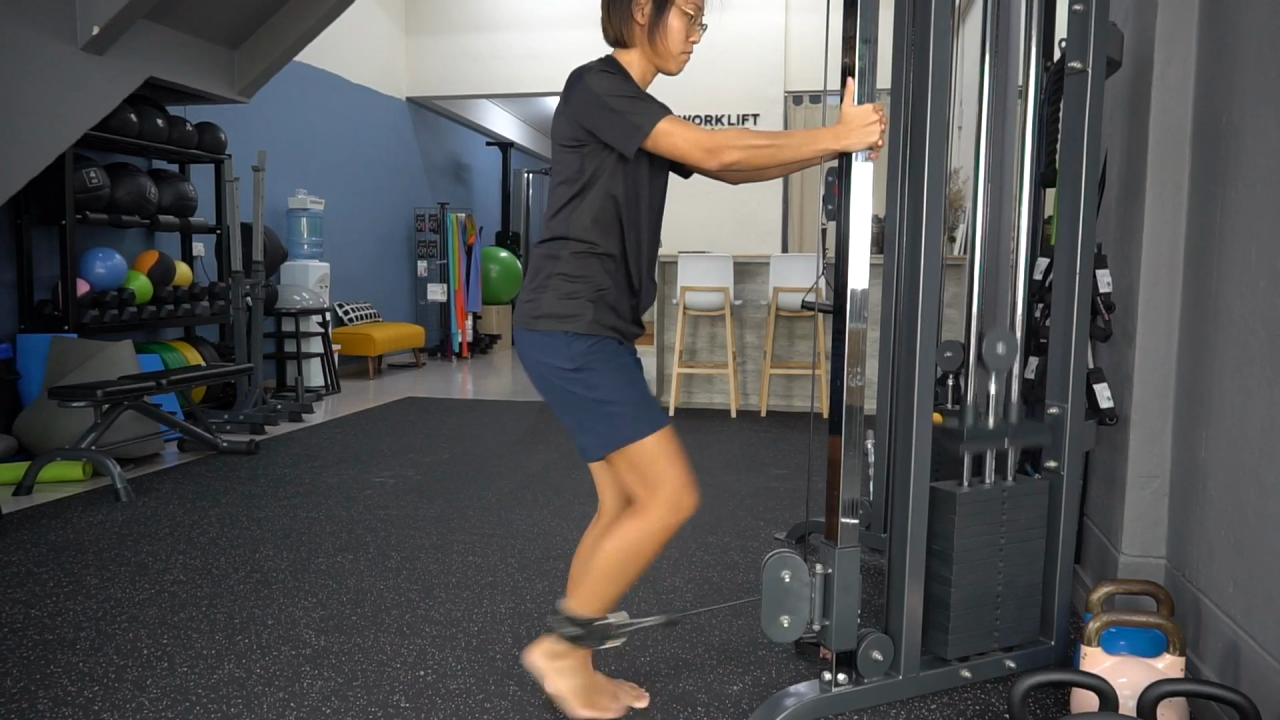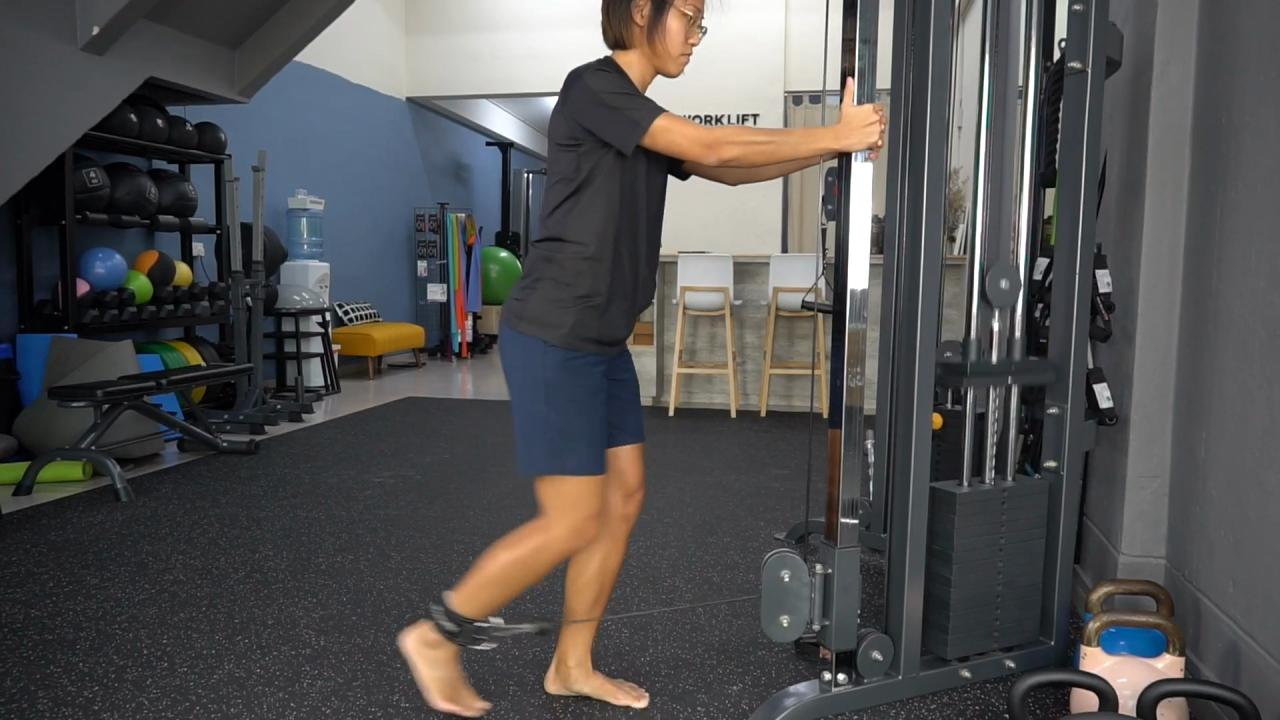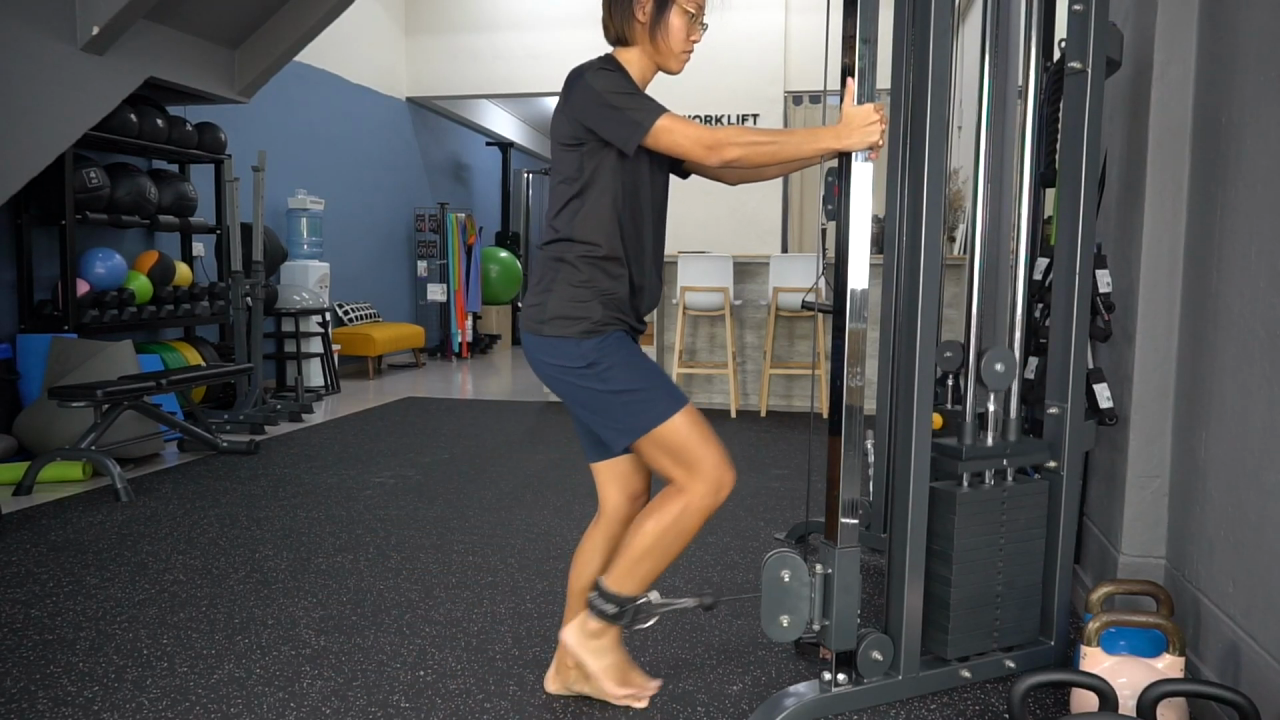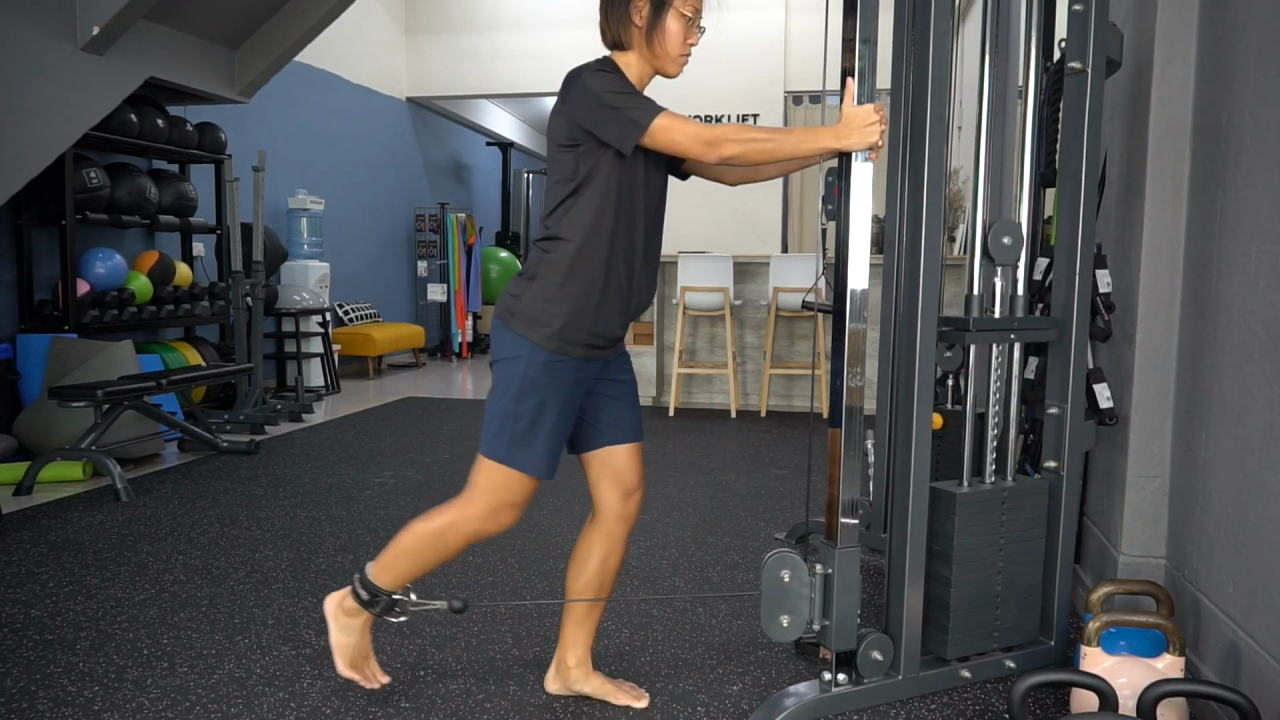
dt=1s
person 1, frame 1
left shoulder: (640, 112)
right shoulder: (595, 86)
left elbow: (727, 169)
right elbow: (713, 152)
left wrist: (835, 139)
right wrist: (836, 137)
left hip: (600, 332)
right hip: (568, 330)
left knee: (627, 502)
right knee: (670, 498)
left ankle: (574, 659)
right ankle: (564, 644)
person 1, frame 2
left shoulder: (643, 117)
right shoulder: (593, 87)
left elbow: (726, 170)
right elbow: (711, 148)
left wrist: (829, 144)
right wrist: (833, 137)
left hip: (600, 340)
right hip: (554, 336)
left knee: (624, 499)
right knee: (572, 523)
right ankle: (437, 634)
person 1, frame 3
left shoulder: (637, 111)
right shoulder: (595, 85)
left elbow: (729, 170)
right elbow: (713, 148)
left wrist: (835, 141)
right wrist: (835, 137)
left hip: (601, 333)
right hip: (576, 330)
left knee: (627, 499)
right knee: (706, 477)
left ankle: (571, 666)
right ankle: (598, 621)
person 1, frame 4
left shoulder: (642, 119)
right shoulder: (591, 88)
left elbow: (726, 170)
right elbow: (711, 146)
left wrist: (830, 144)
right wrist: (833, 136)
left hip: (599, 343)
right hip: (544, 336)
left knee: (621, 498)
right knee: (492, 507)
left ankle: (573, 665)
right ankle: (357, 603)
